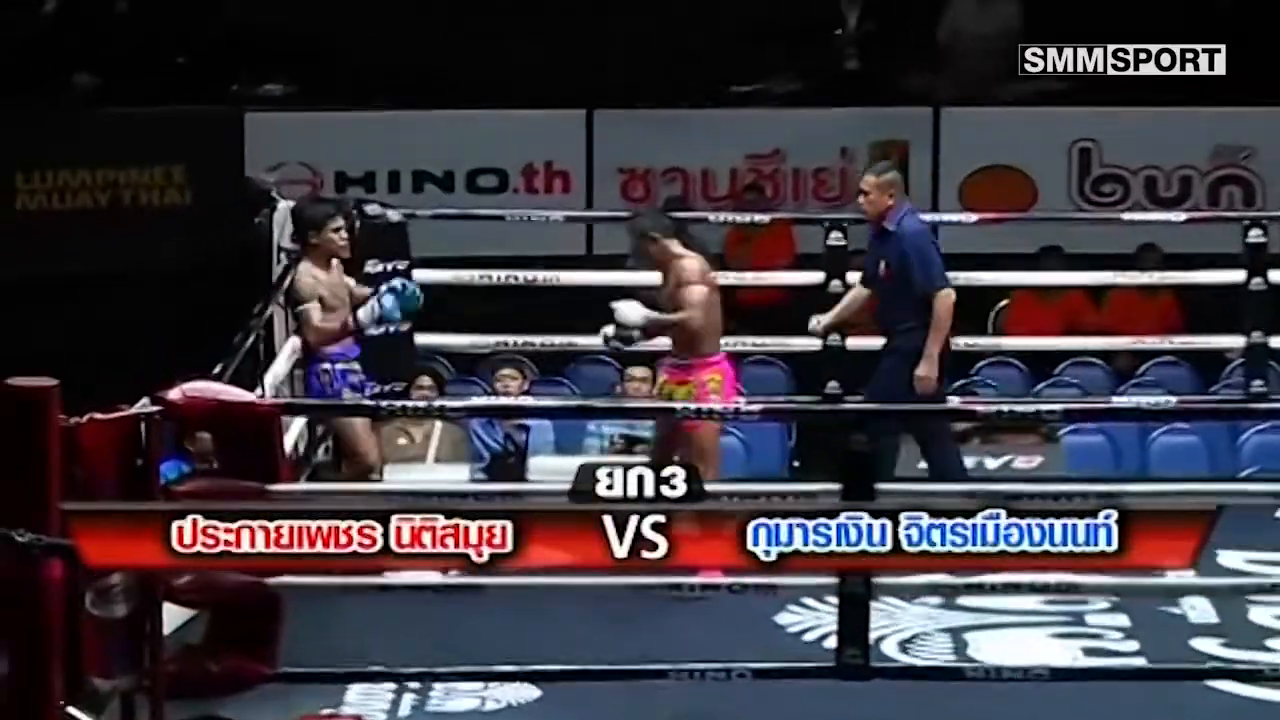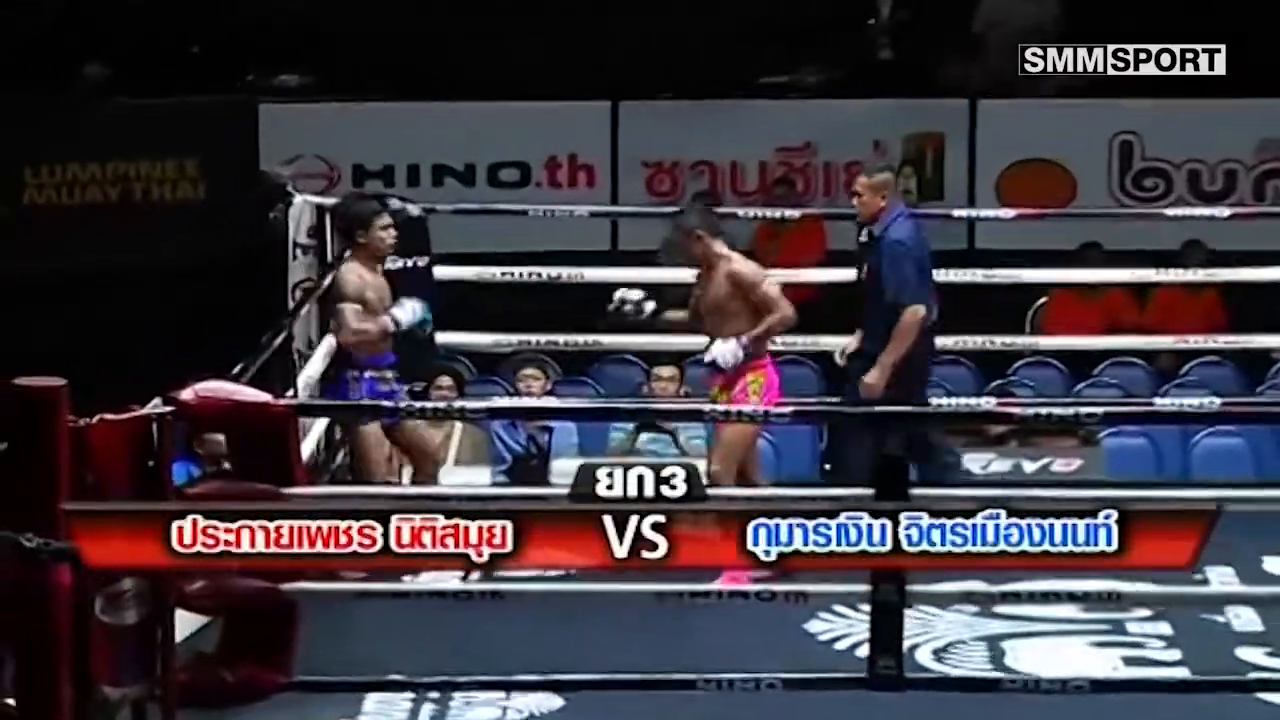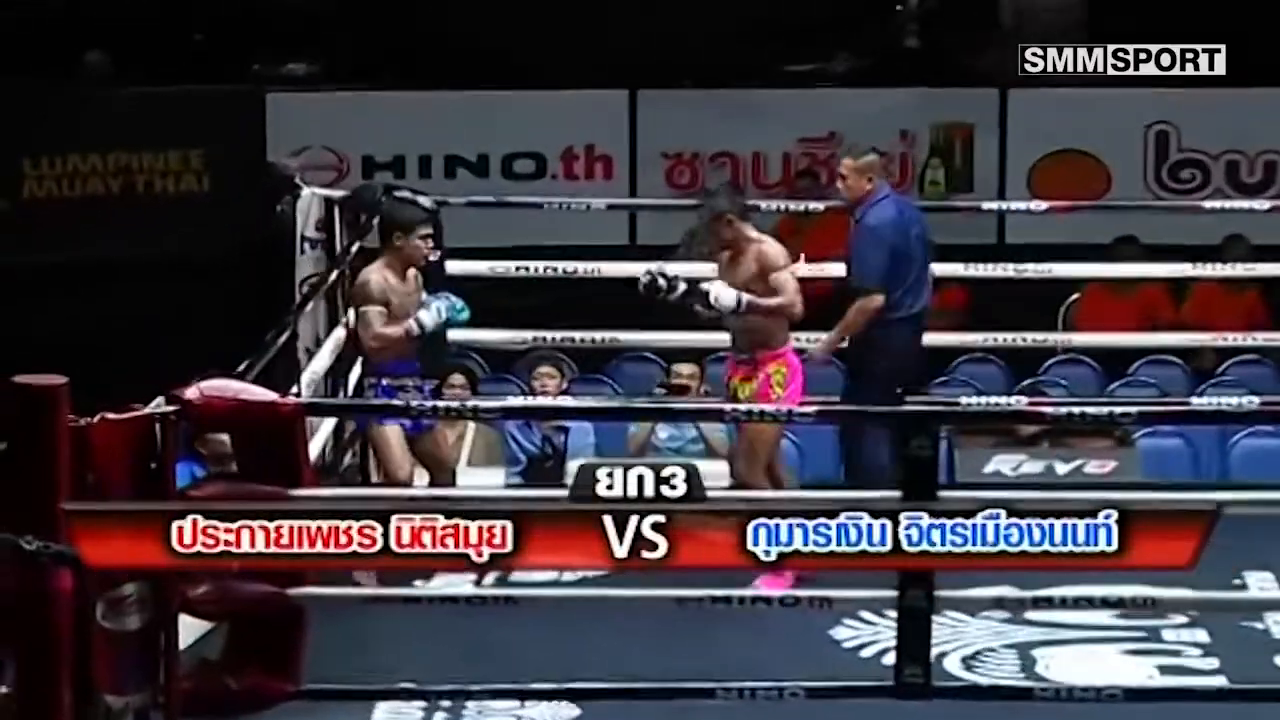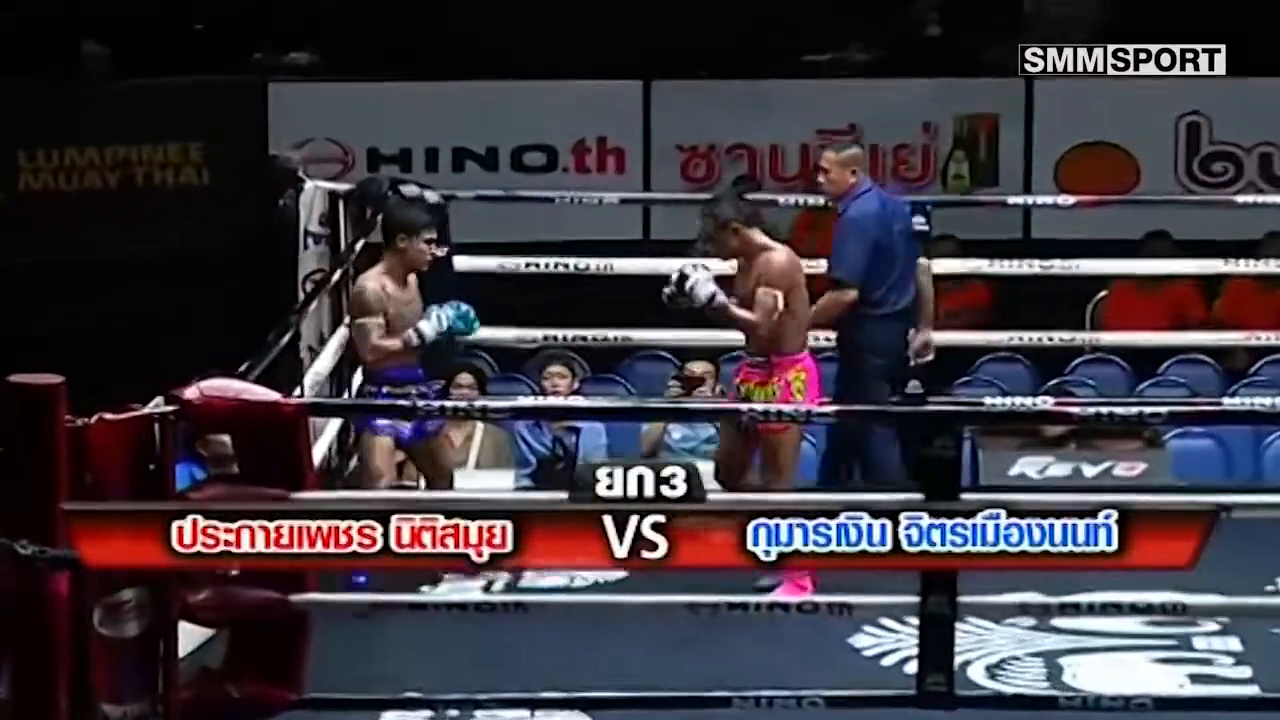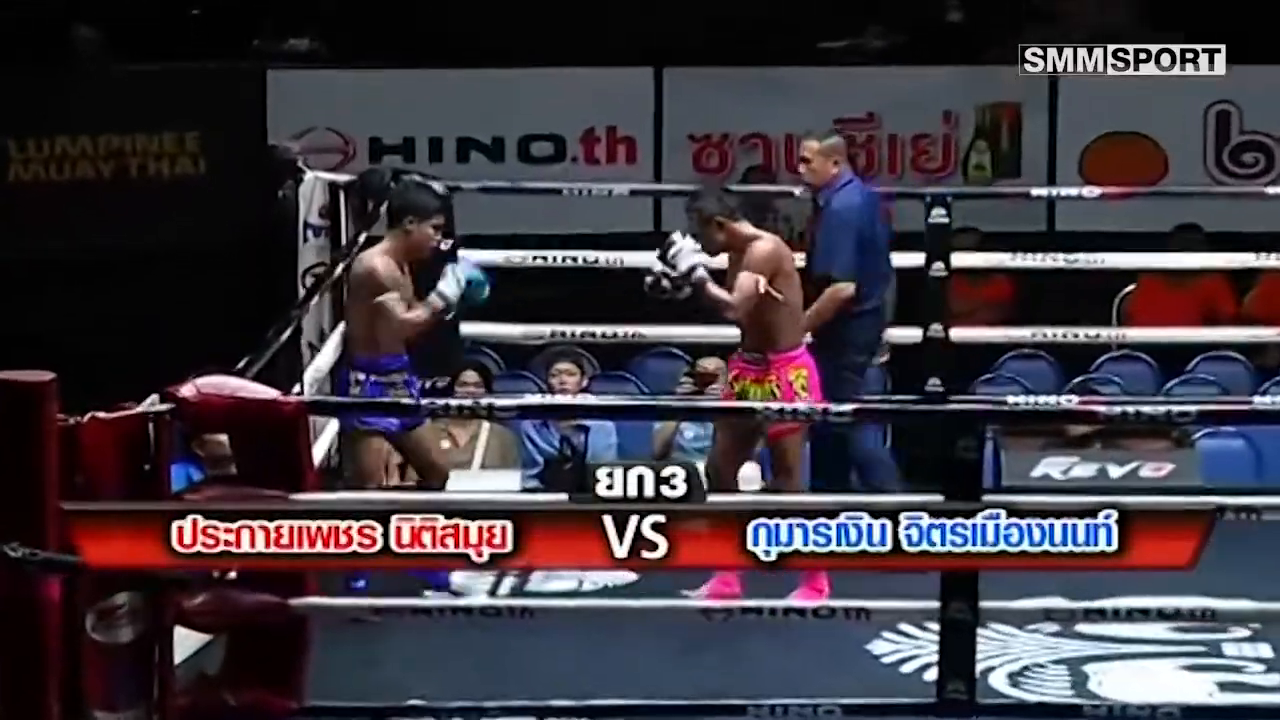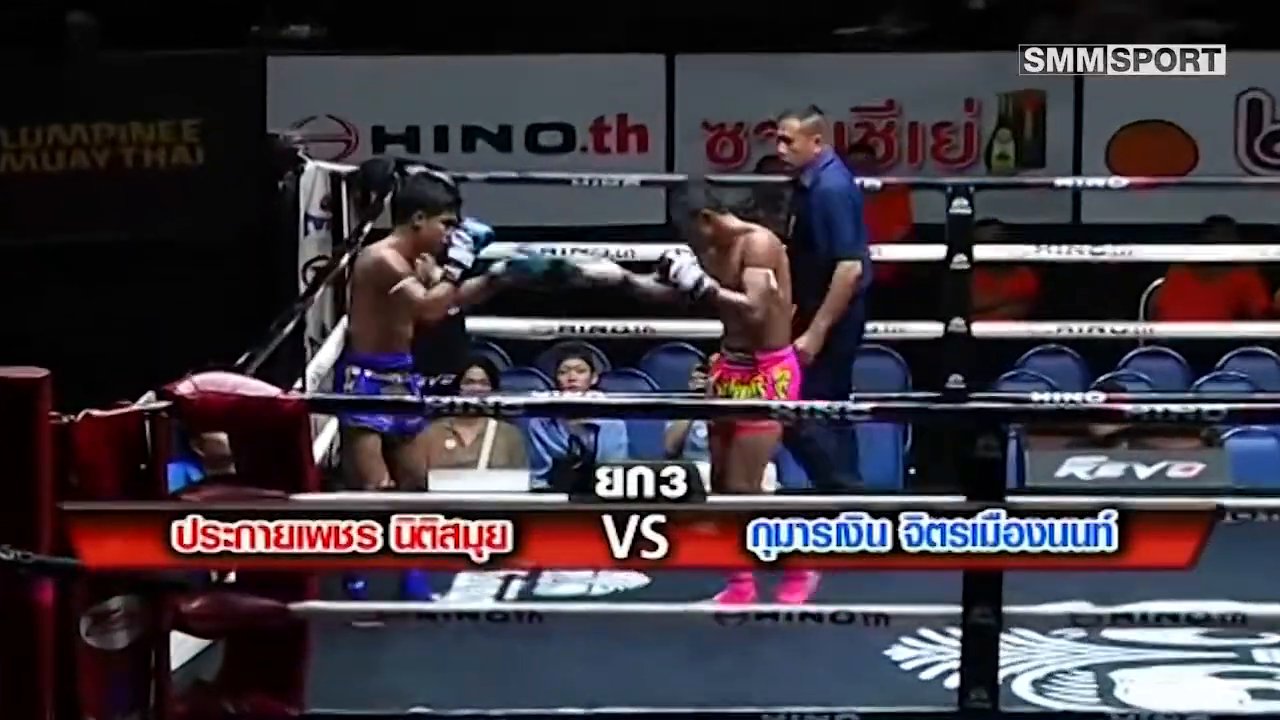
dt=0.2s
person 1, frame 1
left shoulder: (689, 267)
right shoulder: (673, 269)
left elbow: (693, 323)
left wrist: (643, 318)
right wrist: (636, 330)
left hip: (704, 376)
right hip: (681, 372)
left knee: (703, 471)
right knee: (660, 458)
person 1, frame 2
left shoulder: (740, 269)
right shoulder: (709, 273)
left elbow: (785, 314)
right elbow: (695, 319)
left wrist: (741, 347)
right wrist: (650, 312)
left hip: (749, 381)
right hip: (726, 380)
left knee: (720, 474)
right knee: (743, 475)
person 1, frame 3
left shoulder: (769, 252)
right shoulder: (728, 258)
left elbow: (795, 309)
right elbow: (720, 308)
left wrist: (738, 301)
right wrist: (678, 290)
left hip: (771, 370)
right hip: (742, 368)
left knee: (748, 472)
right knee: (765, 468)
left ankle: (779, 569)
person 1, frame 4
left shoulder: (778, 261)
right shoulder: (746, 262)
left elbow: (758, 325)
left wrist: (711, 299)
right wrist: (697, 296)
left hip: (785, 377)
right hip: (753, 371)
left knee: (777, 482)
right knee: (728, 468)
left ankle: (800, 576)
person 1, frame 5
left shoulder: (765, 250)
right shoulder: (739, 254)
left elbow: (735, 310)
right elbow: (729, 304)
left wrist: (693, 273)
right wrist: (685, 277)
left hip: (783, 375)
right hip: (746, 370)
left knee: (787, 486)
right knee: (718, 473)
left ankle: (815, 580)
right ankle: (727, 576)
person 1, frame 6
left shoulder: (758, 243)
right shoulder: (716, 251)
left elbow: (755, 310)
right elbow: (672, 291)
left wrist: (700, 284)
right wrist: (620, 278)
left hip: (768, 373)
right hip: (729, 368)
left knee: (742, 486)
right knee: (724, 482)
left ankle: (797, 572)
right ankle: (741, 582)
person 2, frame 1
left shoulder: (913, 235)
right shoulder: (881, 234)
left elbow: (944, 296)
right elbow: (866, 288)
left wrist: (930, 359)
right wrist: (830, 318)
left hip: (914, 343)
right hip: (905, 341)
left knee: (879, 428)
right knee: (933, 432)
person 2, frame 2
left shoulder: (895, 242)
right shoulder: (896, 229)
left elbow: (912, 311)
left wrist: (882, 368)
right wrist: (860, 337)
left hip: (899, 353)
right hip: (911, 351)
left knee: (856, 432)
right knee: (918, 437)
person 2, frame 3
left shoulder: (874, 225)
right shoulder: (907, 211)
left elbow: (870, 299)
right elbow: (925, 274)
left wrist: (831, 342)
left hip: (884, 336)
right hip: (907, 331)
left knee: (865, 427)
right knee: (863, 419)
person 2, frame 4
left shoulder: (856, 218)
right shoulder: (892, 206)
left elbow: (846, 293)
right elbow: (920, 268)
right wrist: (924, 326)
left hip: (869, 335)
right hip: (893, 329)
left knee: (873, 429)
right knee: (846, 418)
person 2, frame 5
left shoulder: (839, 210)
right shoulder: (861, 197)
left elbow: (841, 288)
right elbow: (881, 267)
right wrist: (882, 322)
left hip: (845, 331)
right hip: (863, 326)
left knee: (853, 428)
right knee: (831, 417)
person 2, frame 6
left shoulder: (830, 190)
right shoulder: (817, 181)
left elbow: (850, 267)
left wrist: (813, 332)
left hip: (828, 322)
right hip: (832, 320)
left knee: (798, 416)
person 3, frame 1
left shoulder: (333, 267)
right shoulder: (306, 278)
left elbow: (361, 296)
right elbow: (314, 334)
left wrist: (390, 291)
right wrist: (361, 319)
left hip: (351, 371)
right hip: (330, 375)
left knee: (364, 463)
right knee: (367, 462)
person 3, frame 2
left shoulder: (376, 271)
right shoulder: (349, 278)
right elbow: (349, 336)
left wrist: (410, 315)
right wrist: (396, 318)
left hip: (387, 380)
right hip: (361, 384)
left knee: (429, 456)
right knee: (376, 479)
person 3, frame 3
left shoulder: (413, 276)
right shoulder: (373, 281)
right elbow: (372, 339)
left wrist: (442, 311)
right wrist: (422, 321)
left hip: (412, 386)
right hip: (383, 389)
left knee: (443, 470)
right knee: (400, 478)
person 3, frame 4
left shoulder: (411, 280)
right shoulder: (371, 288)
right elbow: (370, 352)
left wrist: (444, 320)
right wrist: (423, 331)
left hip: (415, 391)
right hip: (382, 396)
left knee: (442, 477)
right knee: (380, 488)
person 3, frame 5
left shoulder: (398, 265)
right shoulder: (374, 266)
right elbow: (405, 326)
left wrist: (458, 294)
right wrist: (448, 293)
left hip: (399, 380)
right hip: (369, 384)
left knee: (435, 471)
right knee: (371, 488)
person 3, frame 6
left shoulder: (419, 260)
right shoulder: (382, 258)
left elbow: (452, 299)
right elbow: (428, 308)
left wrist: (501, 275)
right wrist: (459, 259)
left hip: (402, 379)
right hip: (366, 381)
left knee: (413, 488)
right knee: (371, 493)
left ankle: (414, 585)
right ankle: (356, 593)
